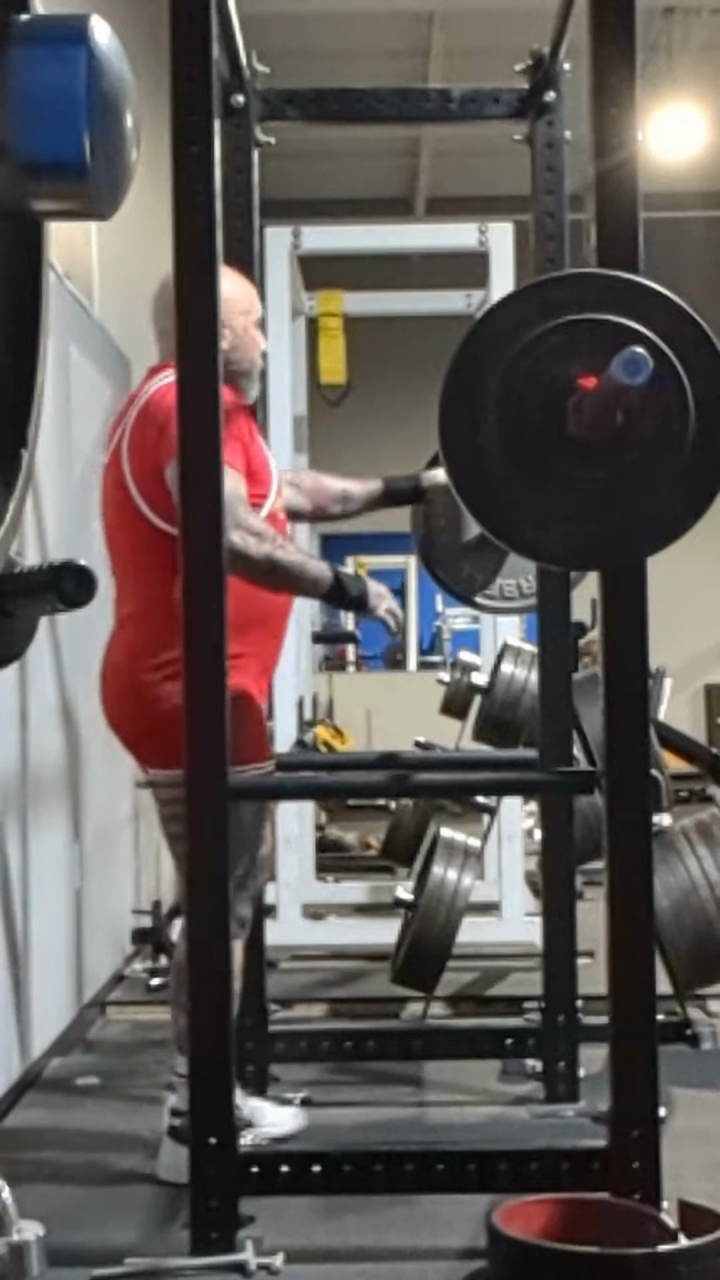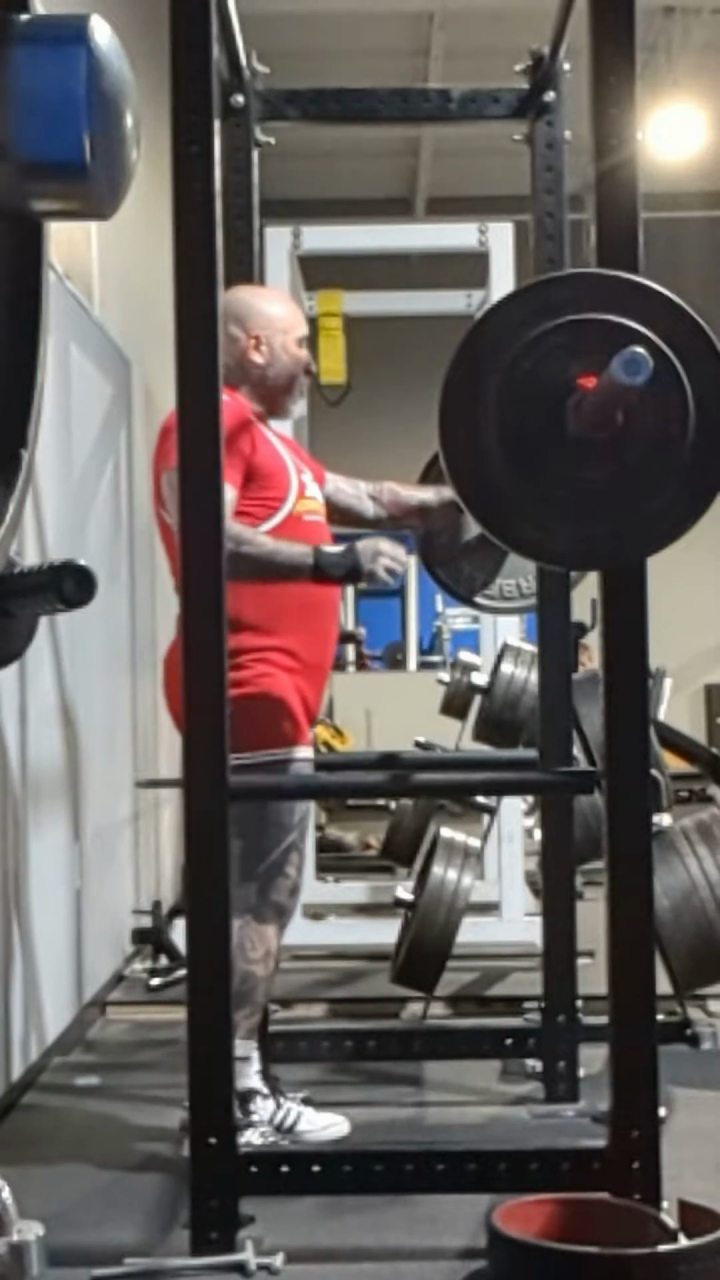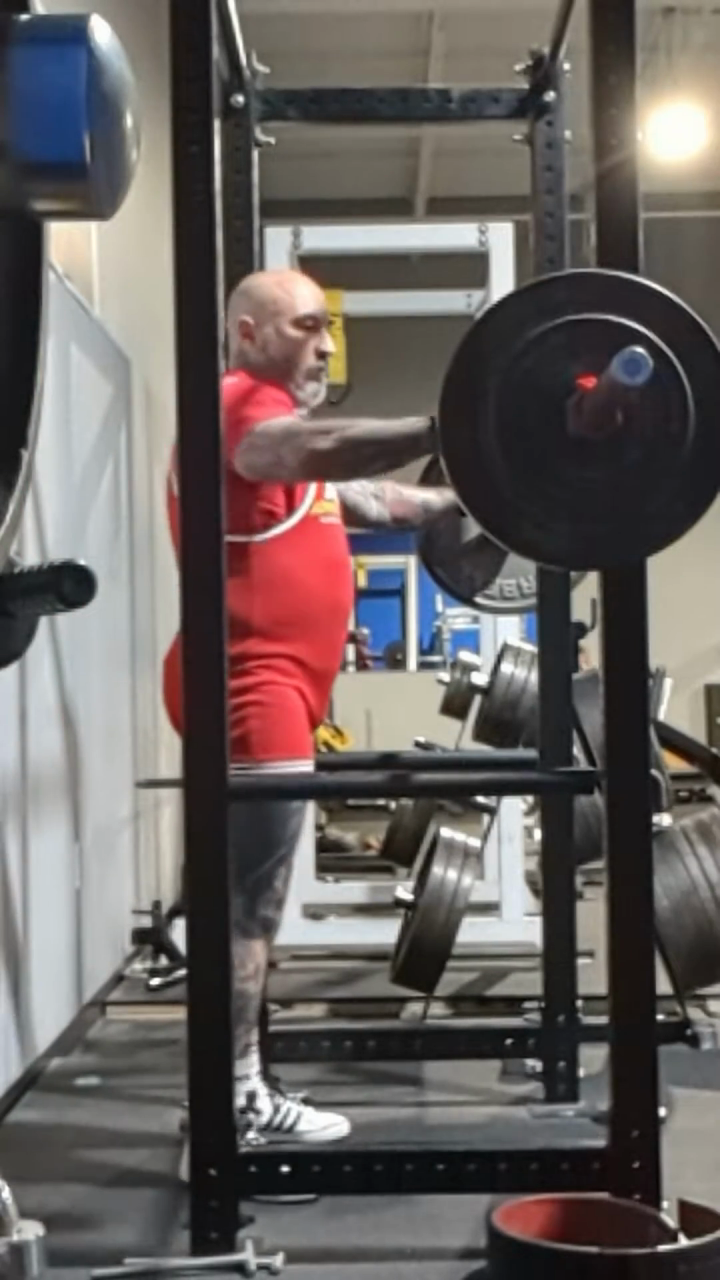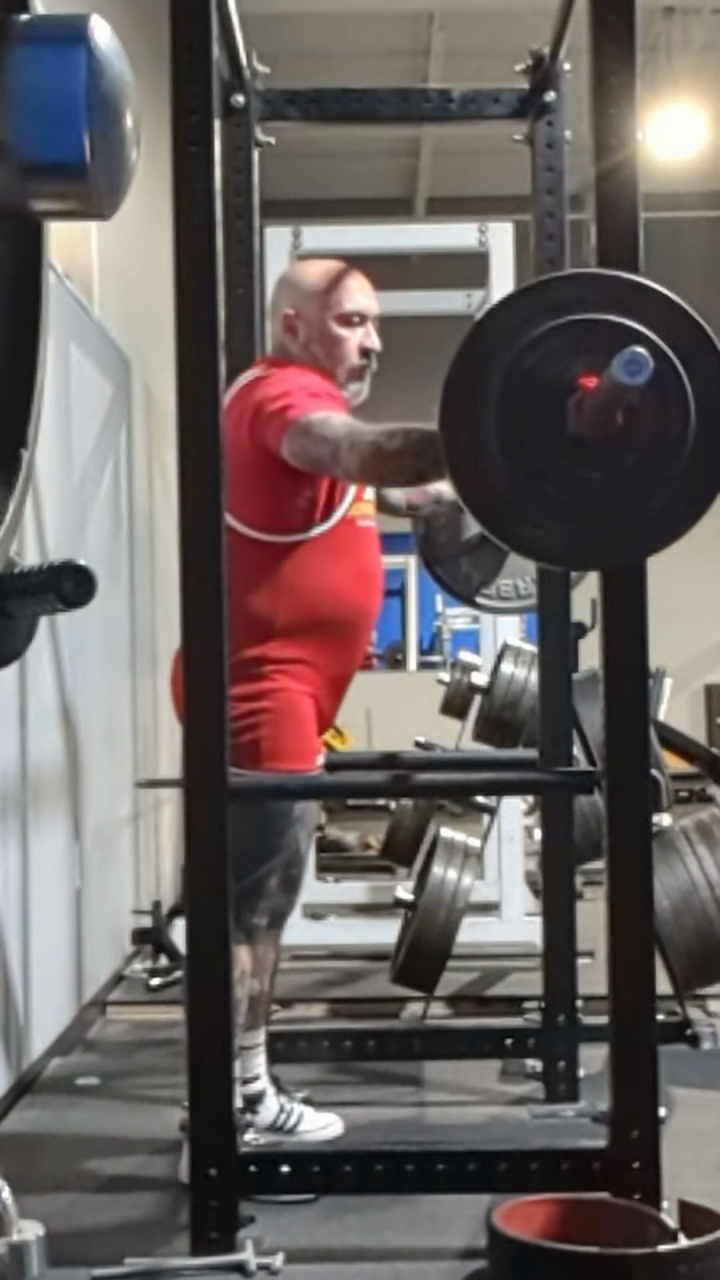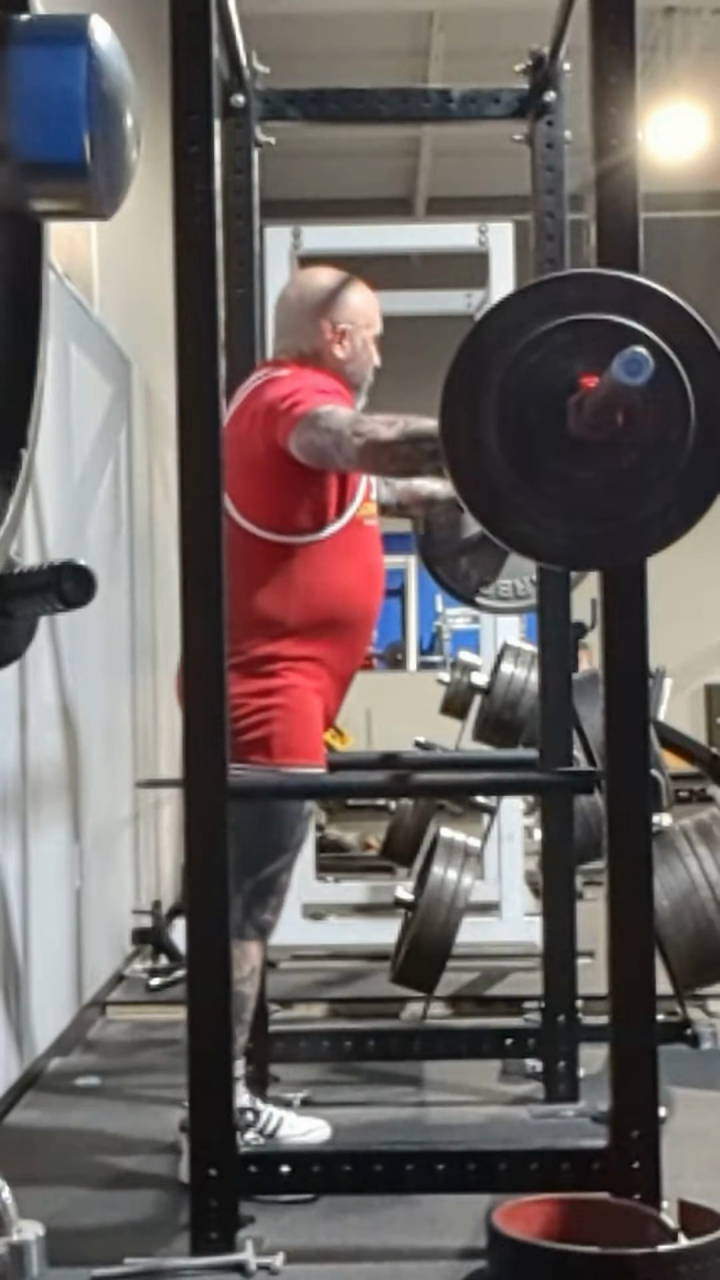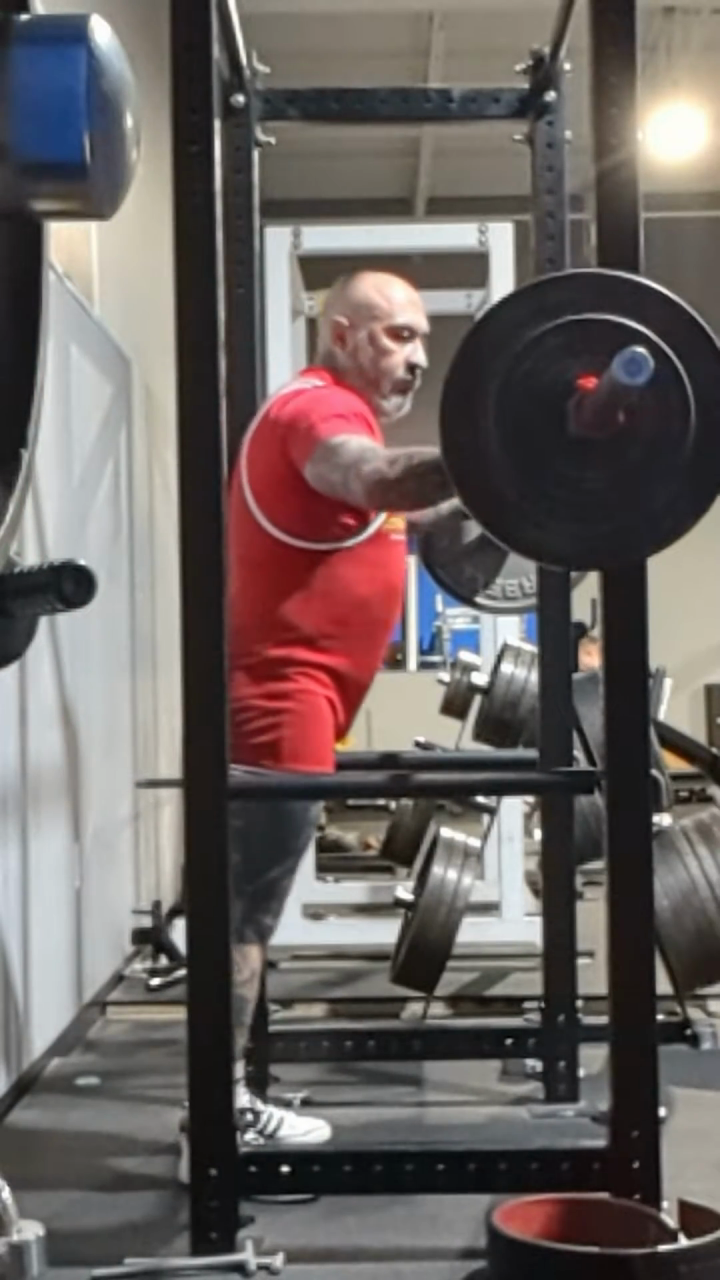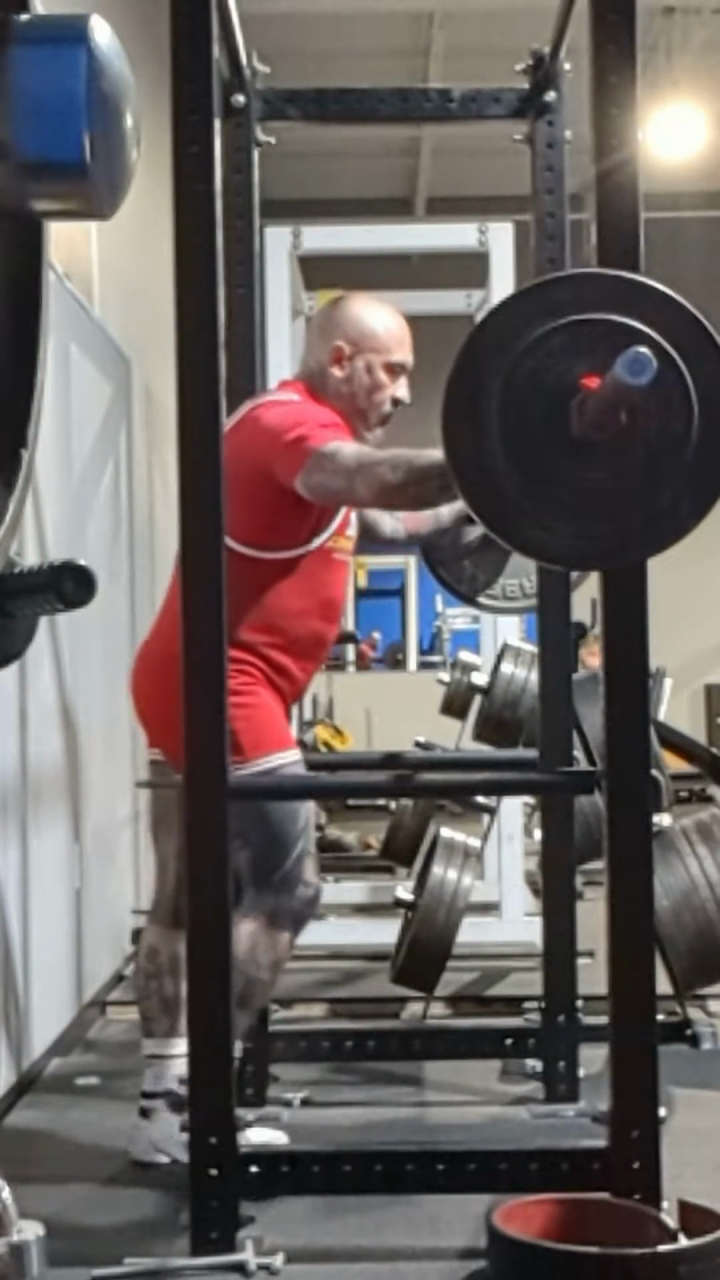
dt=0.7s
person 1, frame 1
left shoulder: (169, 409)
right shoulder: (190, 403)
left elbow: (290, 495)
right elbow: (231, 534)
left wrist: (400, 487)
right wrist: (345, 585)
left hip: (179, 687)
right hip: (193, 691)
left knee: (225, 897)
right knee: (224, 904)
left ankle: (206, 1086)
right ankle: (194, 1127)
person 1, frame 2
left shoulder: (263, 438)
right shoulder: (212, 421)
left elbow: (367, 500)
right elbow: (207, 539)
left wrist: (465, 499)
right wrist: (336, 564)
left hip: (270, 690)
right hip: (246, 688)
left knee: (265, 896)
right knee: (259, 897)
left ankle: (246, 1092)
right ankle: (225, 1109)
person 1, frame 3
left shoulder: (273, 414)
right shoulder: (243, 404)
left elbow: (365, 498)
right elbow: (320, 450)
left wrist: (468, 499)
right wrist: (447, 433)
left hip: (269, 693)
right hip: (247, 691)
left knee: (255, 904)
right knee: (248, 907)
left ankle: (246, 1093)
right ankle: (223, 1123)
person 1, frame 4
left shoulder: (299, 403)
right shoulder: (282, 394)
left elbow: (379, 484)
right elbow: (366, 453)
left hip: (282, 694)
right hip: (260, 692)
left knee: (266, 901)
right knee: (247, 906)
left ankle: (248, 1093)
right ankle: (225, 1119)
person 1, frame 5
left shoulder: (291, 405)
right shoulder: (292, 395)
left elbow: (372, 483)
right elbow: (373, 444)
left hip: (274, 691)
right hip: (266, 694)
left knee: (250, 907)
right knee: (245, 910)
left ankle: (225, 1103)
right ankle: (220, 1120)
person 1, frame 6
left shoulder: (331, 414)
right shoulder: (321, 408)
left elbow: (391, 504)
right elbow: (378, 480)
left hip: (282, 694)
right hip: (278, 695)
left knee: (251, 909)
right knee: (247, 912)
left ankle: (225, 1105)
person 1, frame 7
left shoulder: (302, 430)
right shoulder: (290, 422)
left elbow: (378, 511)
right elbow: (373, 474)
left hip: (203, 694)
right hip: (220, 692)
left knee: (186, 904)
right knee: (287, 891)
left ankle: (167, 1104)
right ankle: (181, 1081)
